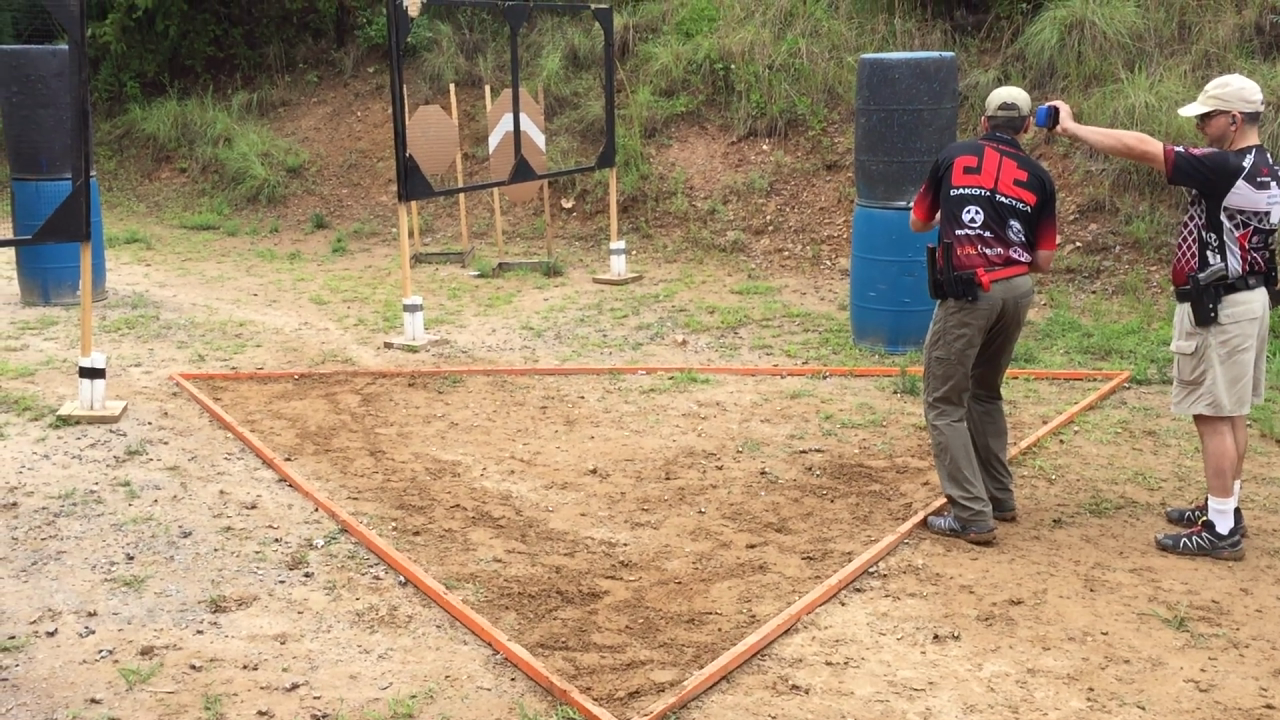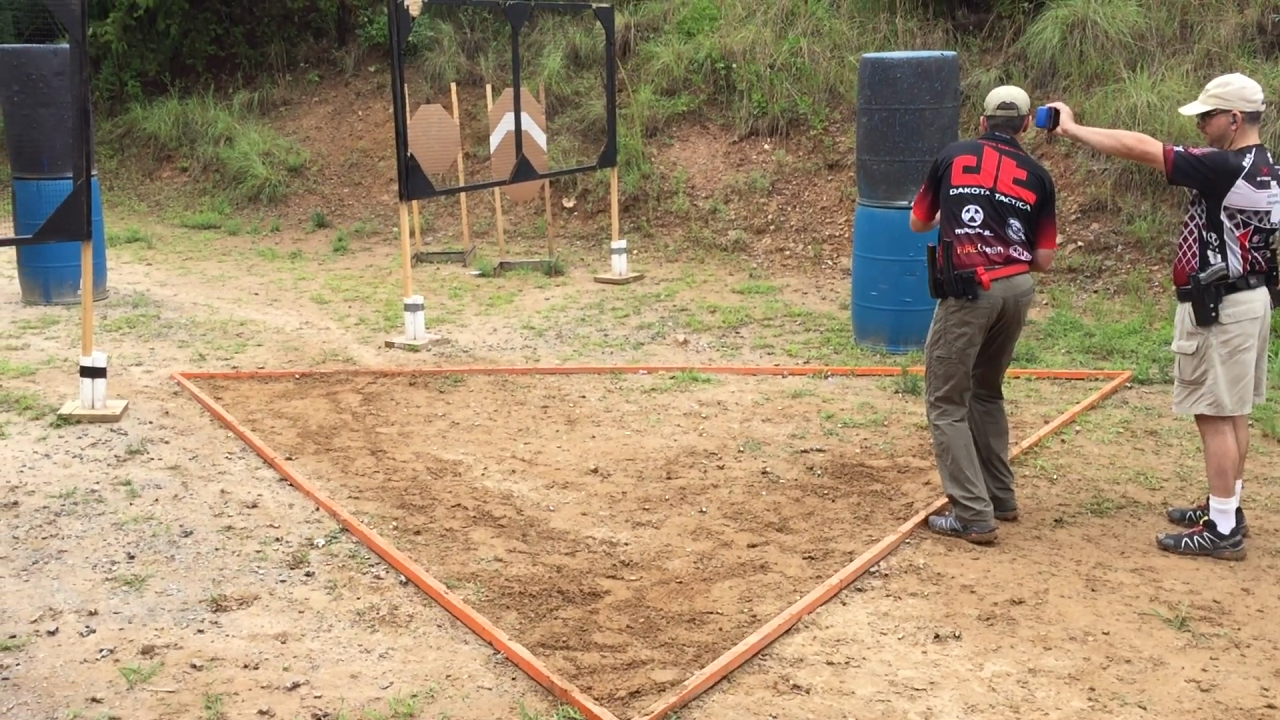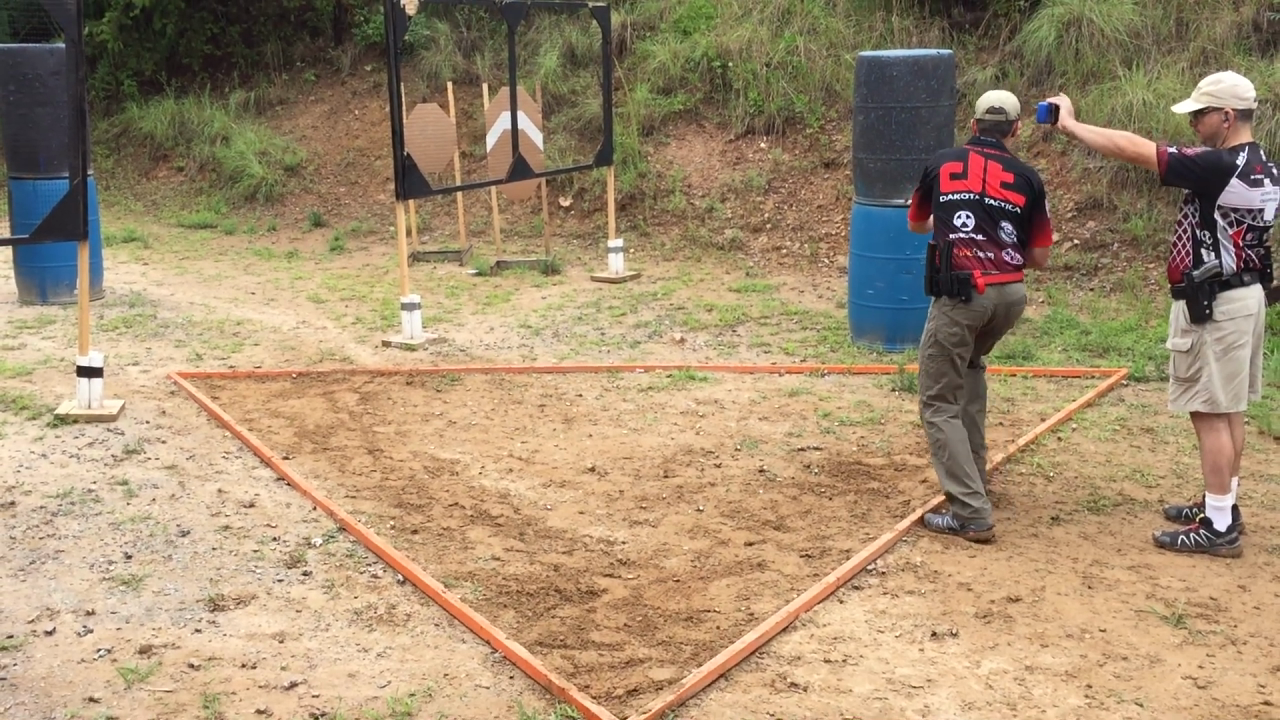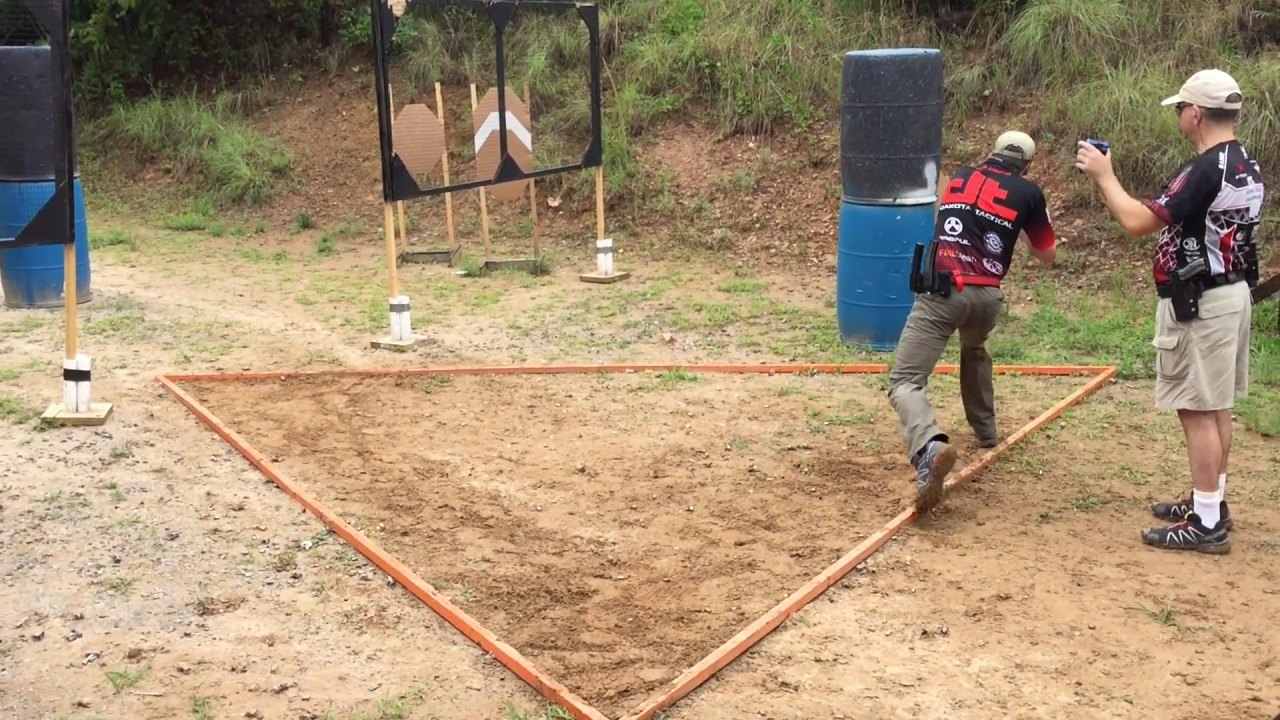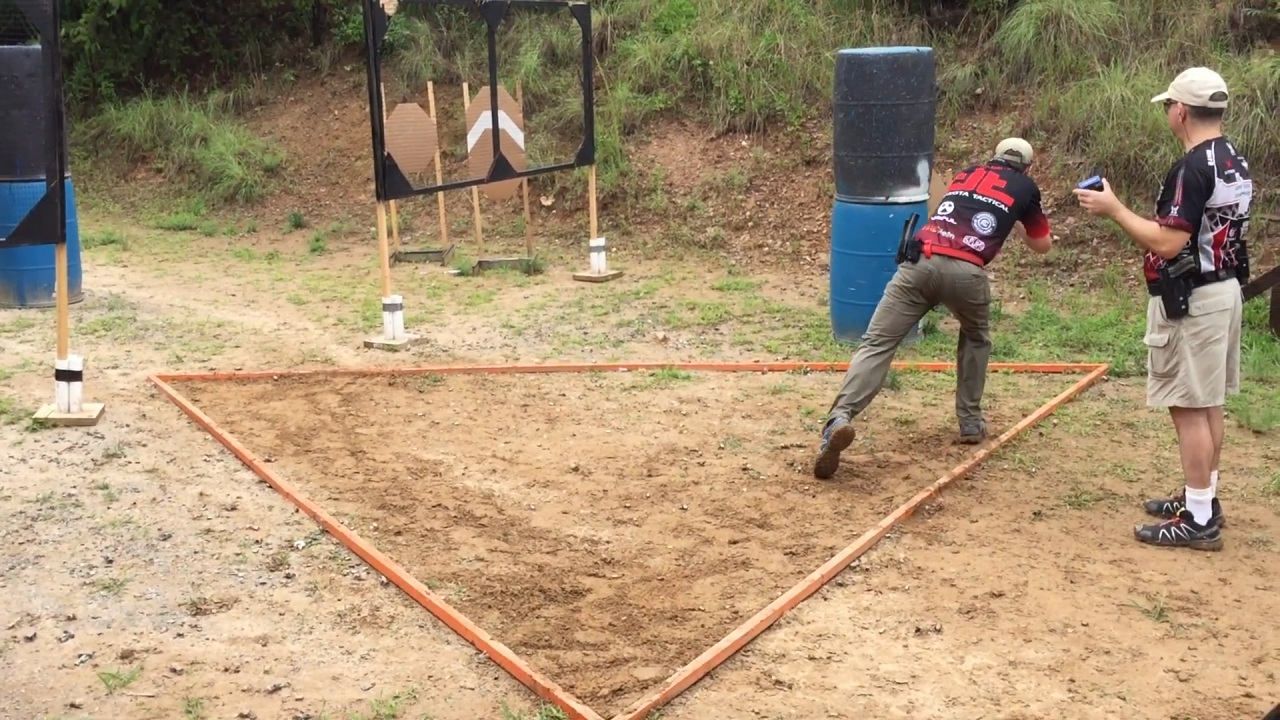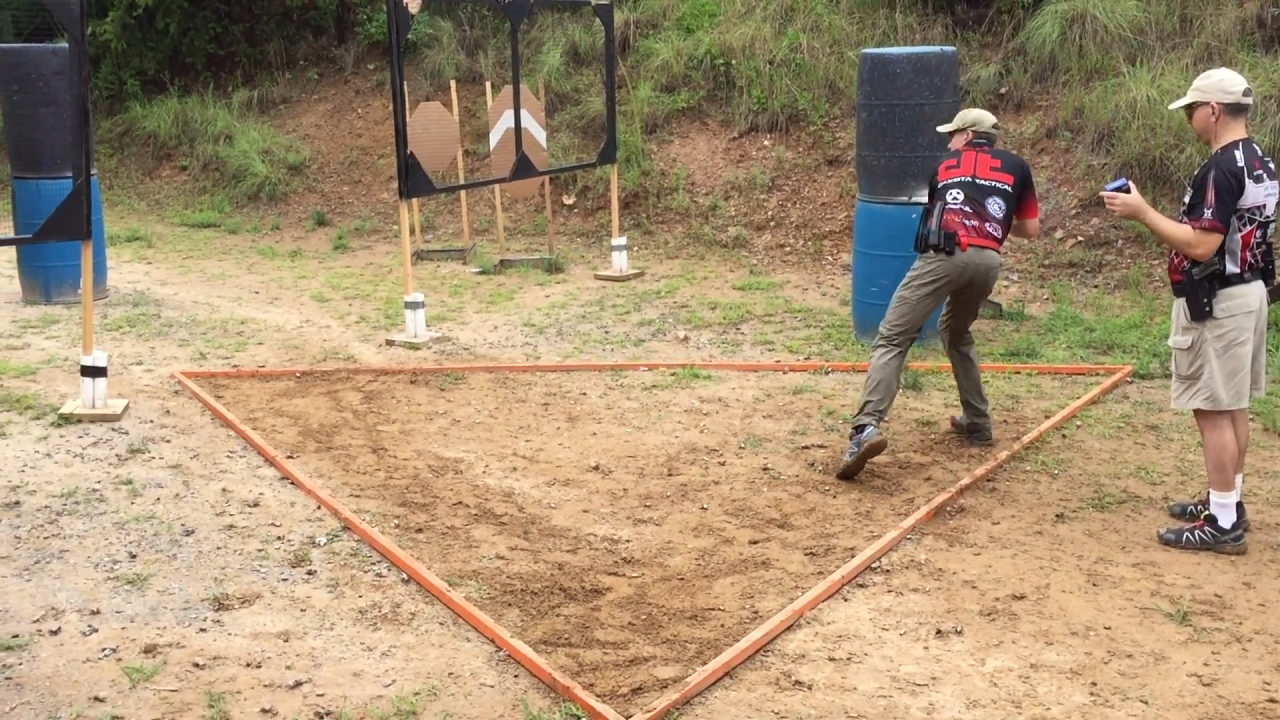
dt=0.4s
person 1, frame 1
left shoulder: (1228, 168)
left elbow: (1141, 147)
left wrist: (1073, 128)
left hip: (1218, 307)
left knee: (1213, 415)
right knee: (1232, 411)
left ankle: (1220, 529)
right ankle: (1223, 508)
person 1, frame 2
left shoulder: (1227, 168)
left elbow: (1142, 147)
left wrist: (1074, 129)
left hip: (1219, 307)
left knee: (1216, 415)
right knee: (1233, 412)
left ankle: (1222, 530)
right ankle: (1225, 509)
person 1, frame 3
left shoulder: (1219, 167)
left elbow: (1133, 148)
left wrist: (1072, 123)
left hip: (1213, 305)
left knee: (1210, 413)
right knee: (1229, 409)
left ankle: (1217, 527)
right ankle: (1222, 505)
person 1, frame 4
left shoulder: (1204, 171)
right shoulder: (1246, 166)
left elbow: (1138, 222)
left wrist: (1104, 175)
left hip: (1200, 302)
right hip: (1232, 293)
left knee: (1198, 411)
right knee: (1217, 406)
left ankle: (1206, 524)
right ankle: (1211, 501)
person 1, frame 5
left shoulder: (1192, 169)
right shoulder: (1235, 163)
left elbow: (1167, 243)
left wrist: (1113, 209)
left hip: (1190, 300)
right hip: (1222, 290)
left knee: (1189, 407)
right knee: (1208, 403)
left ankle: (1198, 519)
right ankle: (1202, 498)
person 1, frame 6
left shoulder: (1220, 168)
left elbow: (1201, 245)
left wrist: (1141, 212)
left hip: (1216, 303)
left knee: (1214, 410)
right knee: (1234, 406)
left ankle: (1223, 523)
right ankle: (1227, 502)
person 2, frame 1
left shoulder: (953, 157)
right shoulder: (1038, 177)
left elbow: (919, 222)
right elbow: (1043, 260)
left hip: (970, 292)
right hip: (1017, 291)
left knee: (945, 402)
right knee: (985, 392)
left ankle: (972, 515)
right ankle: (999, 497)
person 2, frame 2
left shoulder: (952, 156)
right shoulder: (1038, 176)
left elbow: (918, 223)
right elbow: (1043, 260)
left hip: (969, 292)
right hip: (1017, 290)
left knee: (947, 403)
right knee: (986, 393)
left ankle: (973, 516)
right ankle: (1000, 497)
person 2, frame 3
left shoulder: (942, 163)
right shoulder: (1027, 177)
left elbow: (915, 224)
right elbow: (1040, 257)
left hip: (958, 295)
right hip: (1009, 296)
left knee: (938, 404)
right knee: (970, 369)
left ankle: (970, 512)
right ankle: (970, 468)
person 2, frame 4
left shoulder: (959, 178)
right shoulder: (1029, 194)
right elbow: (1046, 255)
left hip: (940, 292)
right hip: (986, 295)
left knee: (905, 382)
right knee: (975, 349)
left ankle: (932, 446)
right ankle: (984, 430)
person 2, frame 5
left shoulder: (965, 174)
right shoulder: (1024, 187)
right elbow: (1042, 245)
left hip: (919, 262)
right hip: (965, 270)
left knee: (875, 346)
right knee: (976, 338)
left ankle: (840, 417)
right ankle: (970, 422)
person 2, frame 6
left shoulder: (946, 164)
right shoulder: (1016, 165)
right elbow: (1031, 230)
left hip: (944, 259)
right hip: (989, 260)
left knee: (891, 342)
right knee: (957, 335)
left ankle: (866, 433)
right ankle: (977, 423)
